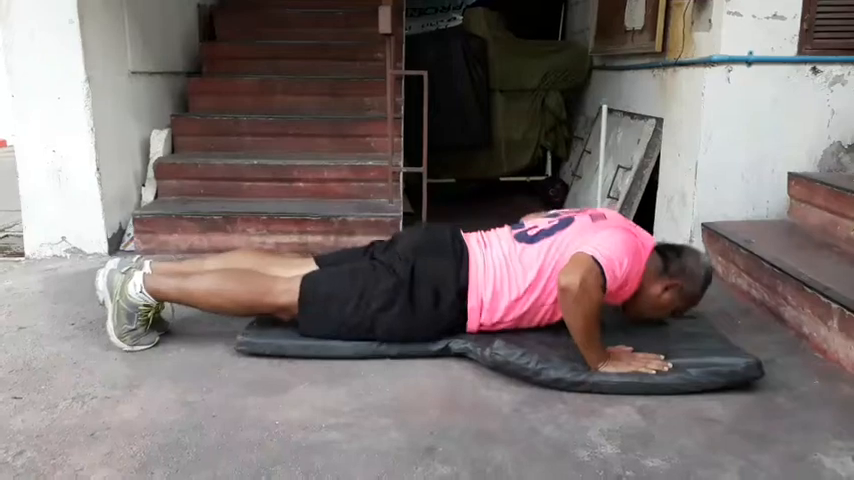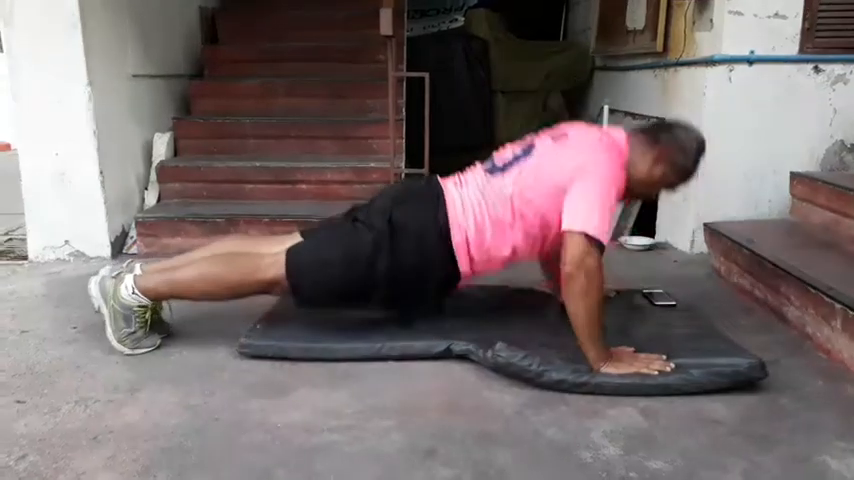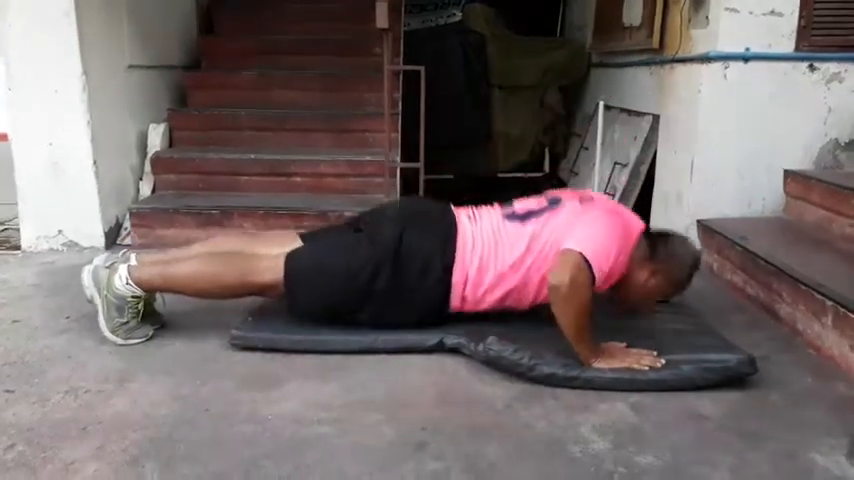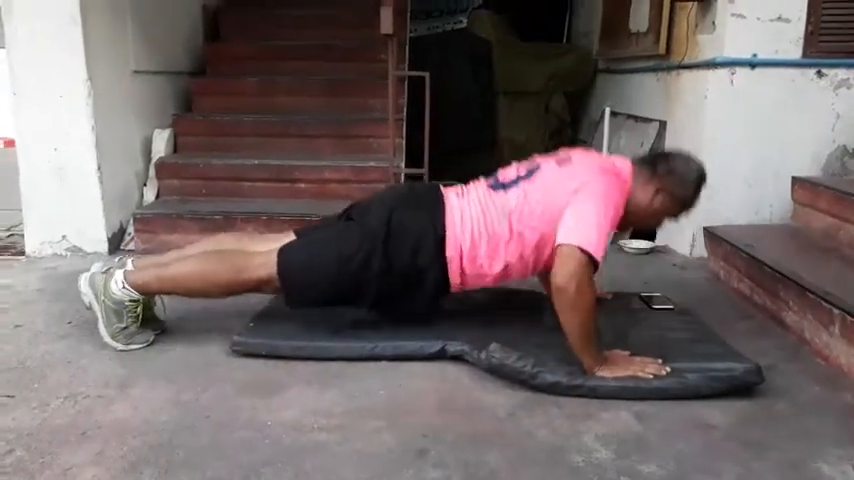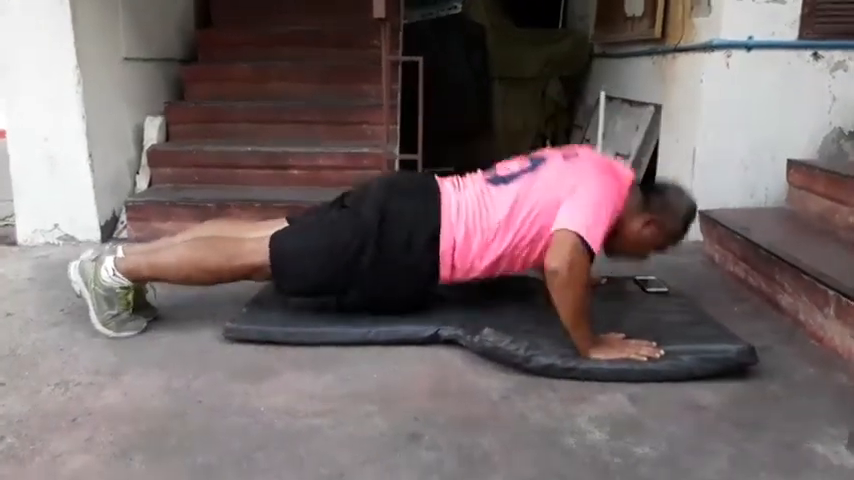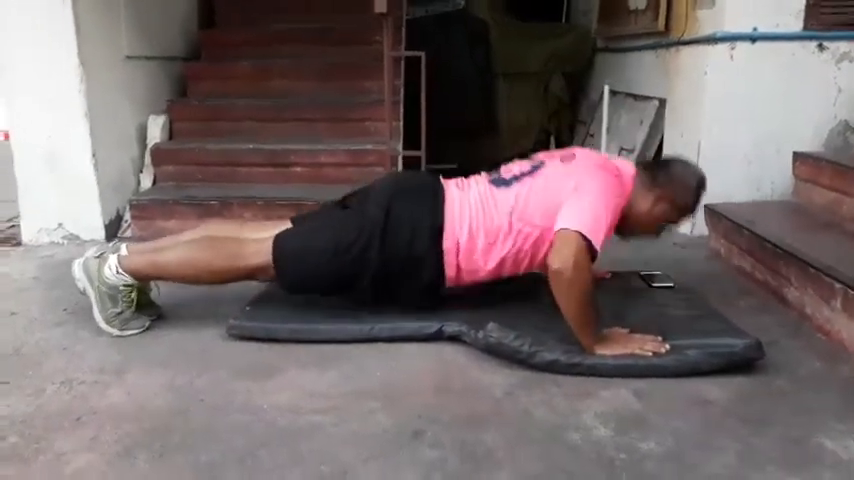
dt=0.5s
person 1, frame 1
left shoulder: (608, 226)
right shoulder: (626, 249)
right elbow: (575, 282)
left wrist: (590, 303)
right wrist: (600, 357)
left hip: (441, 252)
right hip: (436, 294)
left knee: (292, 270)
right knee: (289, 298)
left ankle: (147, 270)
right ankle: (144, 285)
person 1, frame 2
left shoulder: (585, 139)
right shoulder: (605, 163)
left elbow: (552, 227)
right elbow: (581, 266)
left wrist: (562, 295)
right wrist: (600, 358)
left hip: (425, 208)
right hip: (423, 241)
left knee: (281, 251)
right knee: (277, 273)
left ankle: (138, 274)
right ankle: (136, 287)
person 1, frame 3
left shoulder: (597, 211)
right shoulder: (613, 231)
right elbow: (566, 281)
left wrist: (576, 302)
right wrist: (593, 353)
left hip: (428, 227)
right hip: (422, 265)
left knee: (276, 251)
right knee: (274, 274)
left ankle: (133, 262)
right ankle: (130, 277)
person 1, frame 4
left shoulder: (588, 166)
right shoulder: (605, 189)
right elbow: (571, 279)
left wrist: (568, 303)
right wrist: (595, 362)
left hip: (422, 214)
right hip: (417, 247)
left knee: (273, 248)
right knee: (267, 270)
left ankle: (128, 268)
right ankle: (126, 285)
person 1, frame 5
left shoulder: (586, 165)
right shoulder: (601, 186)
right elbow: (563, 262)
left wrist: (569, 288)
right wrist: (590, 344)
left hip: (417, 201)
right hip: (410, 240)
left knee: (262, 237)
right knee: (258, 258)
left ankle: (124, 256)
right ankle: (118, 269)
person 1, frame 6
left shoulder: (589, 165)
right shoulder: (606, 187)
right elbow: (564, 265)
left wrist: (578, 282)
right wrist: (595, 340)
left hip: (420, 203)
right hip: (415, 238)
left knee: (269, 236)
right knee: (263, 258)
left ankle: (124, 252)
right ankle: (121, 267)
